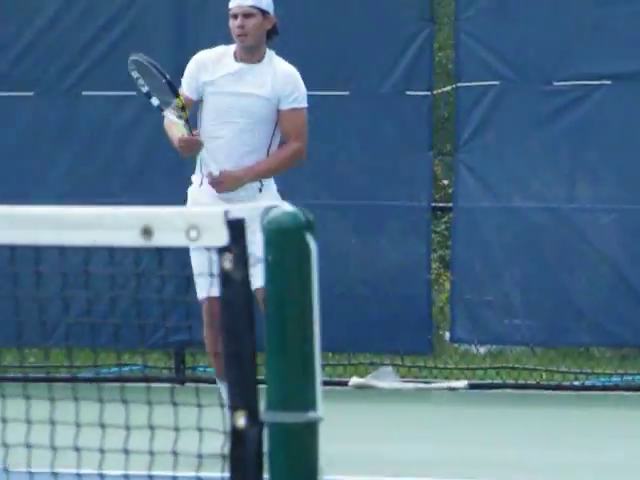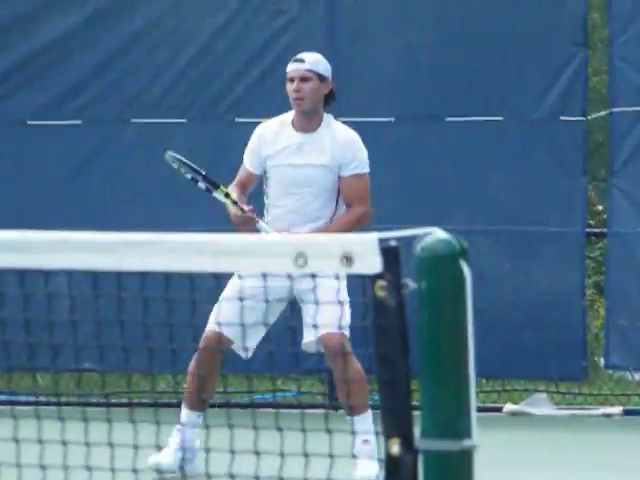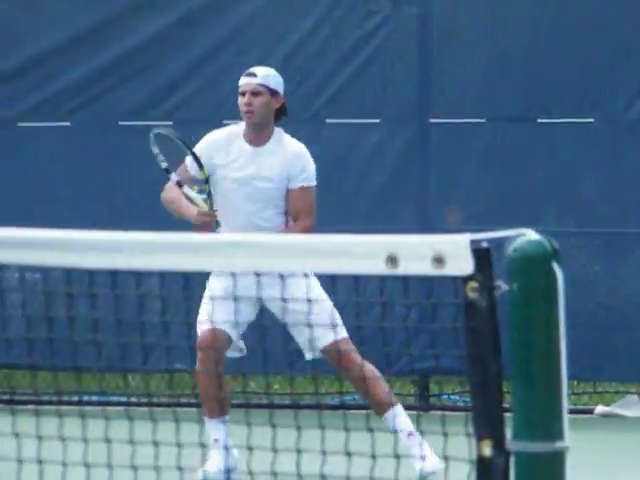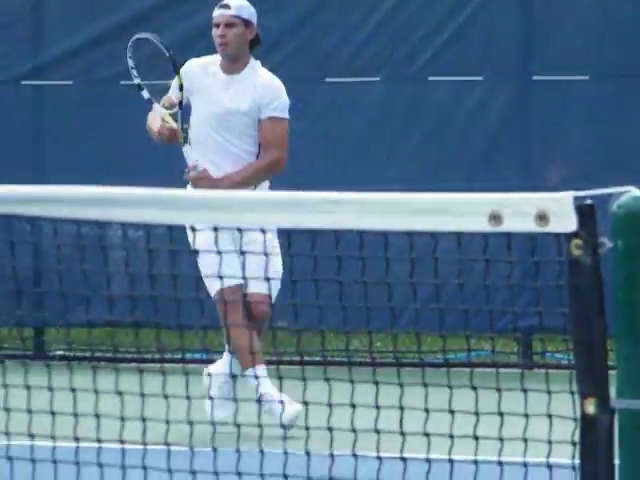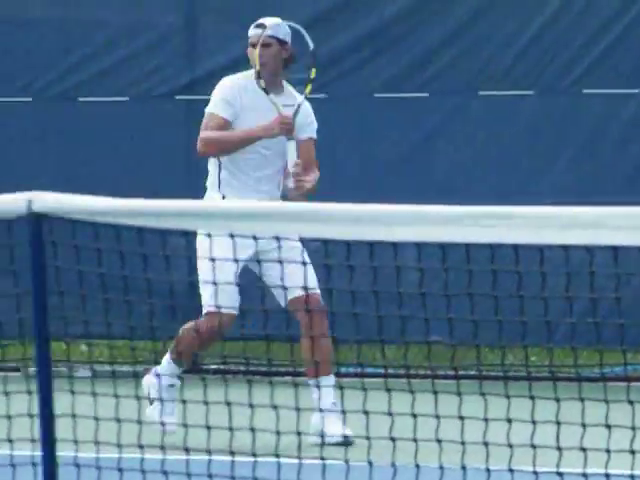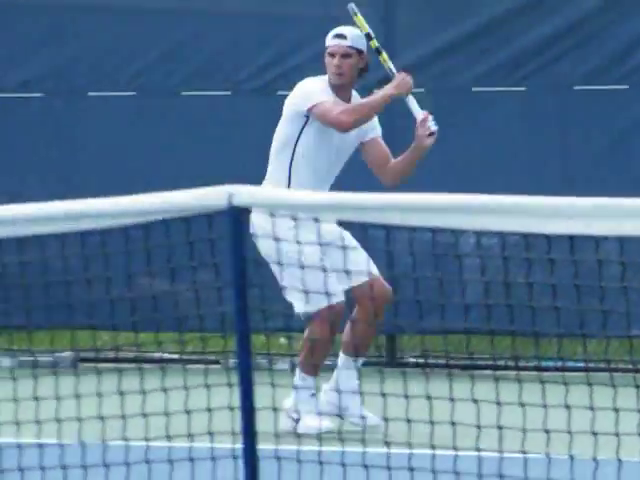
dt=0.2s
person 1, frame 1
left shoulder: (287, 78)
right shoulder: (204, 63)
left elbow: (296, 146)
right elbow: (174, 113)
left wrist: (243, 175)
right wrist: (179, 138)
left hip: (256, 199)
right hip: (206, 198)
left knee: (266, 300)
right knee: (213, 308)
person 1, frame 2
left shoulder: (347, 142)
right shoulder: (266, 133)
left elbow: (360, 211)
right elbow: (238, 188)
right wrist: (237, 211)
left knee: (336, 348)
right knee: (212, 344)
right ankle: (183, 442)
person 1, frame 3
left shoulder: (296, 155)
right shoulder: (216, 142)
left elbow: (302, 225)
right elbow: (170, 192)
right wrist: (193, 213)
left hip: (287, 270)
right hip: (233, 270)
left knee: (344, 355)
right knee: (209, 344)
left ankle: (410, 439)
person 1, frame 4
left shoulder: (270, 87)
right shoulder: (194, 70)
left elbow: (275, 157)
right elbow: (157, 121)
left wrist: (222, 182)
right wrist: (160, 123)
left knee: (259, 306)
right knee: (229, 299)
left ankle: (227, 374)
right ankle: (266, 392)
person 1, frame 5
left shoulder: (301, 107)
right shoulder: (232, 88)
left elbow: (307, 172)
right elbow: (206, 146)
left wrist: (306, 181)
right wrist: (268, 131)
left knee: (311, 307)
right knee: (216, 321)
left ankle: (326, 414)
right ankle: (163, 381)
person 1, frame 6
left shoulder: (365, 111)
right shoulder: (309, 89)
left elbow: (391, 175)
right elbow: (343, 122)
left wrist: (421, 144)
right wrist: (392, 91)
left hip: (314, 218)
right hip: (281, 217)
left knee: (377, 294)
right knee: (328, 313)
left ankle: (341, 391)
right ankle: (300, 404)
